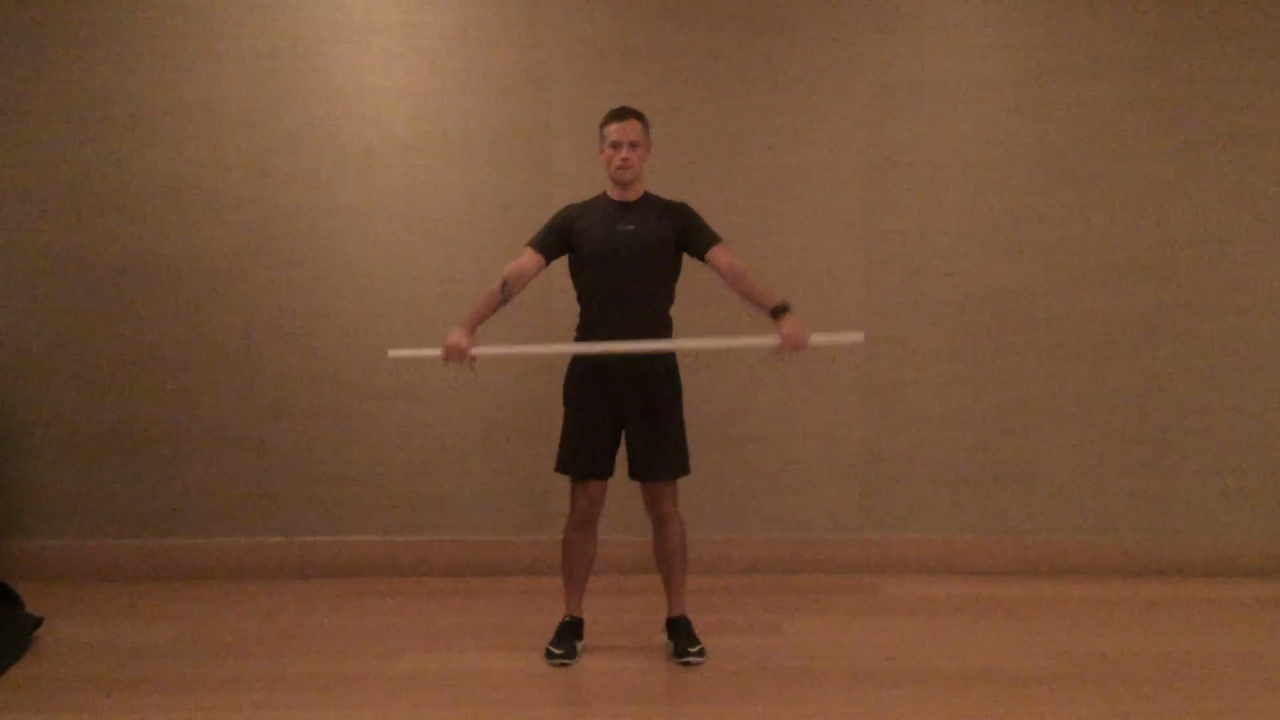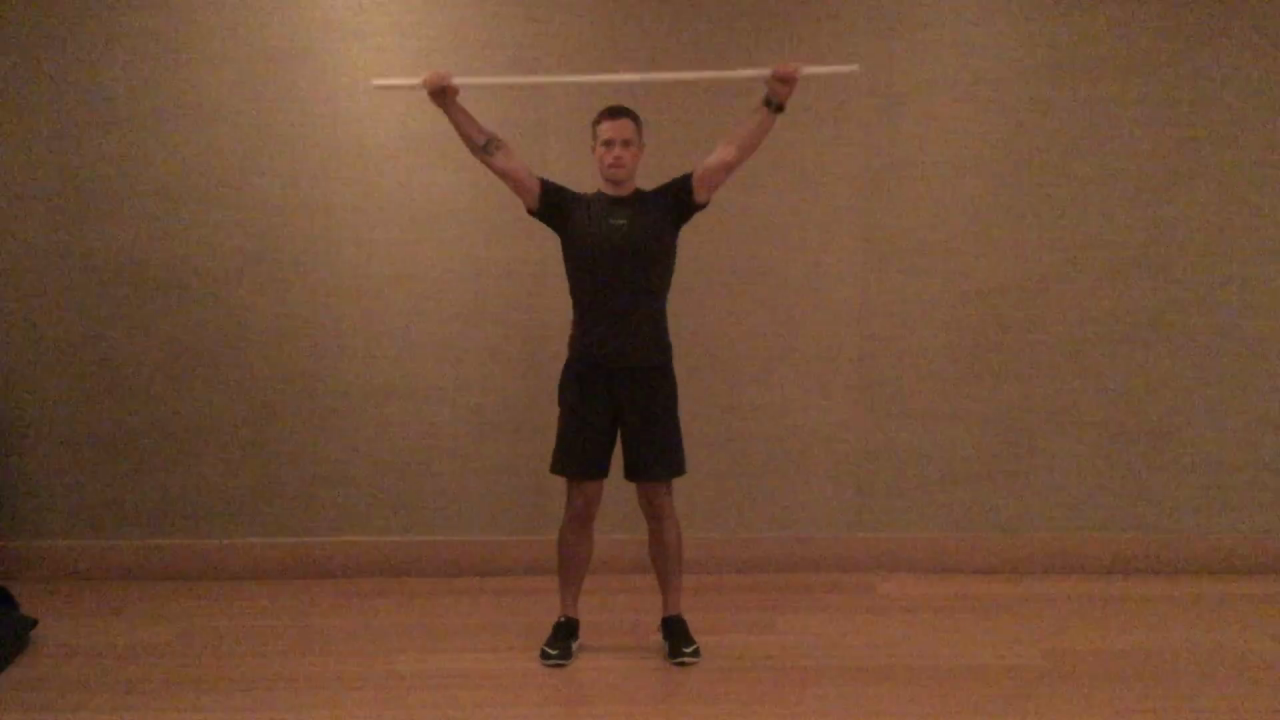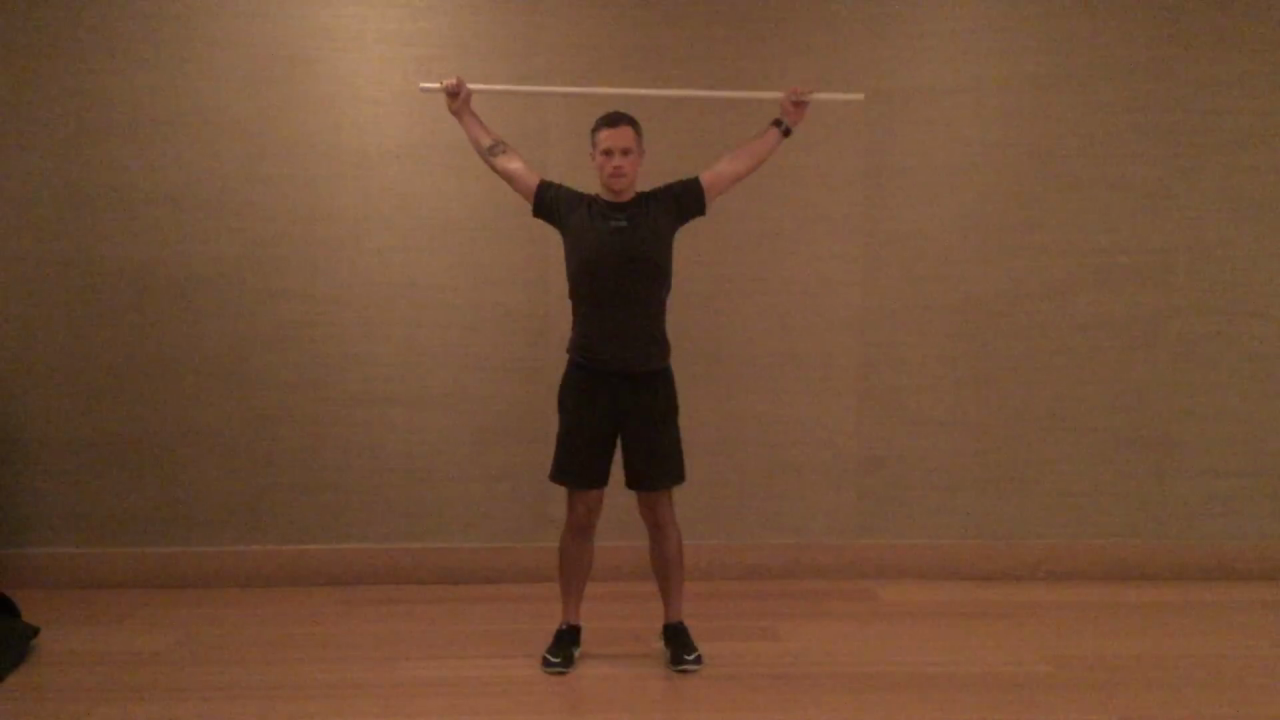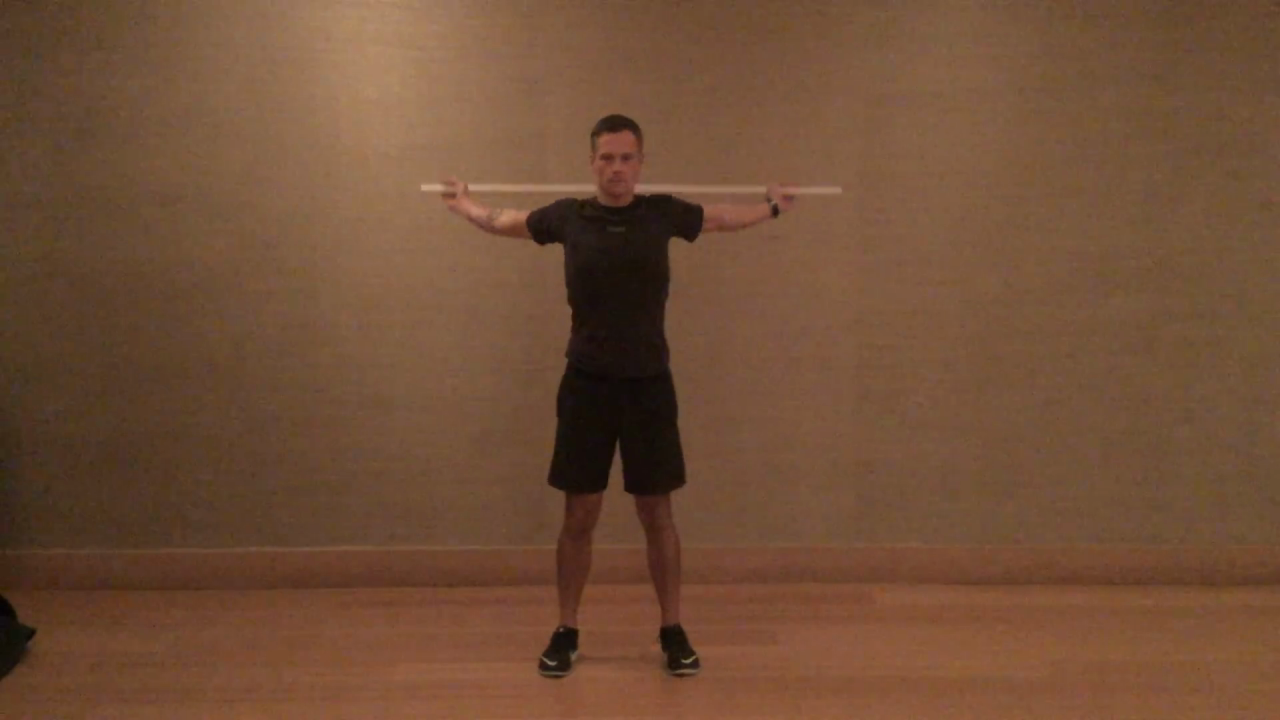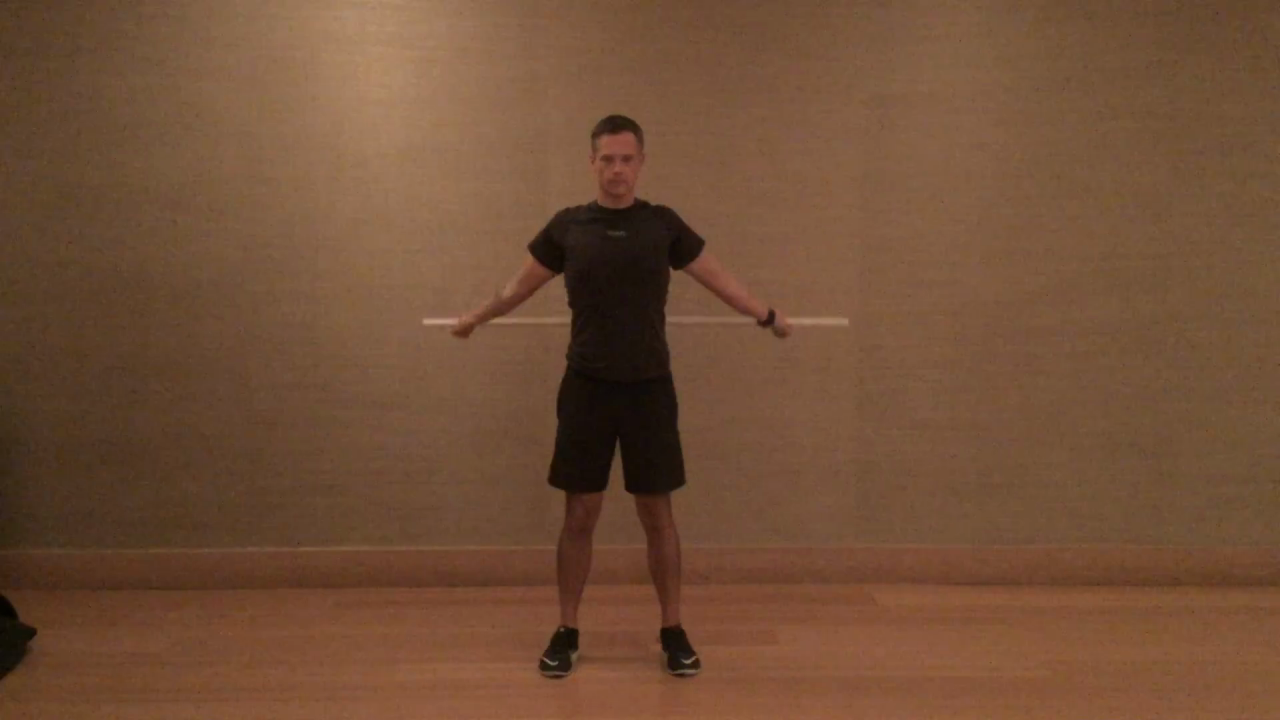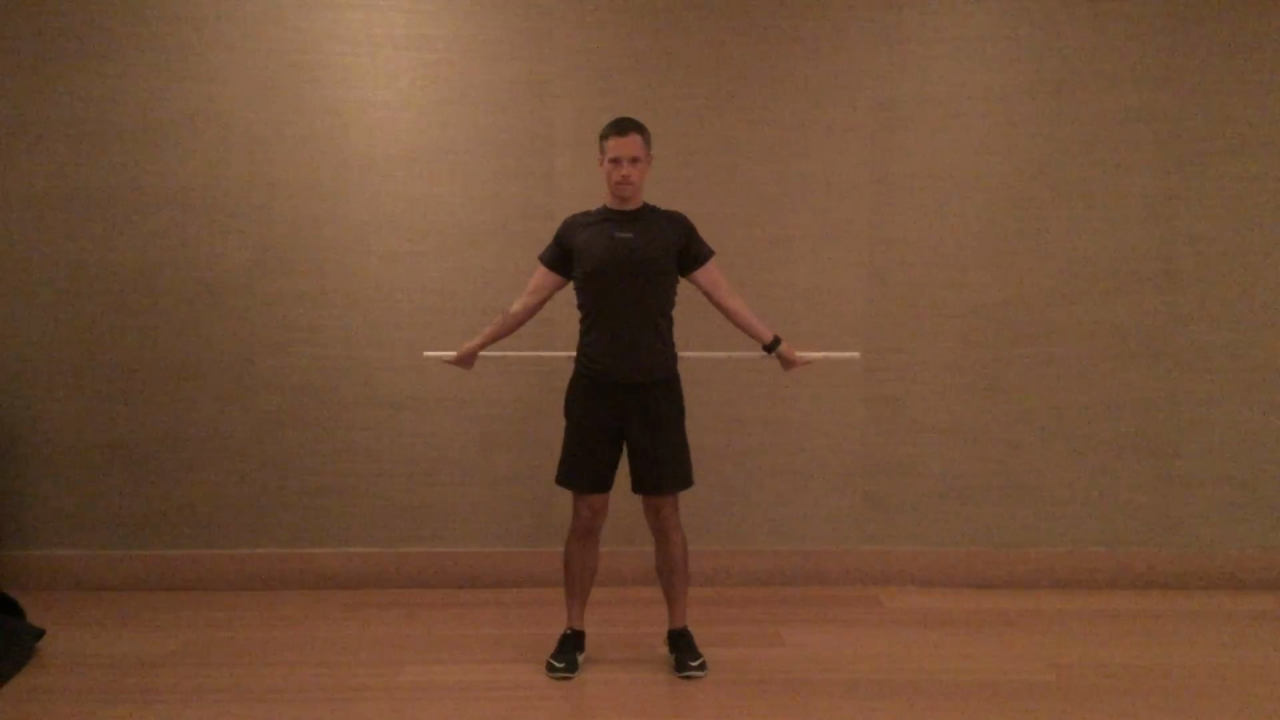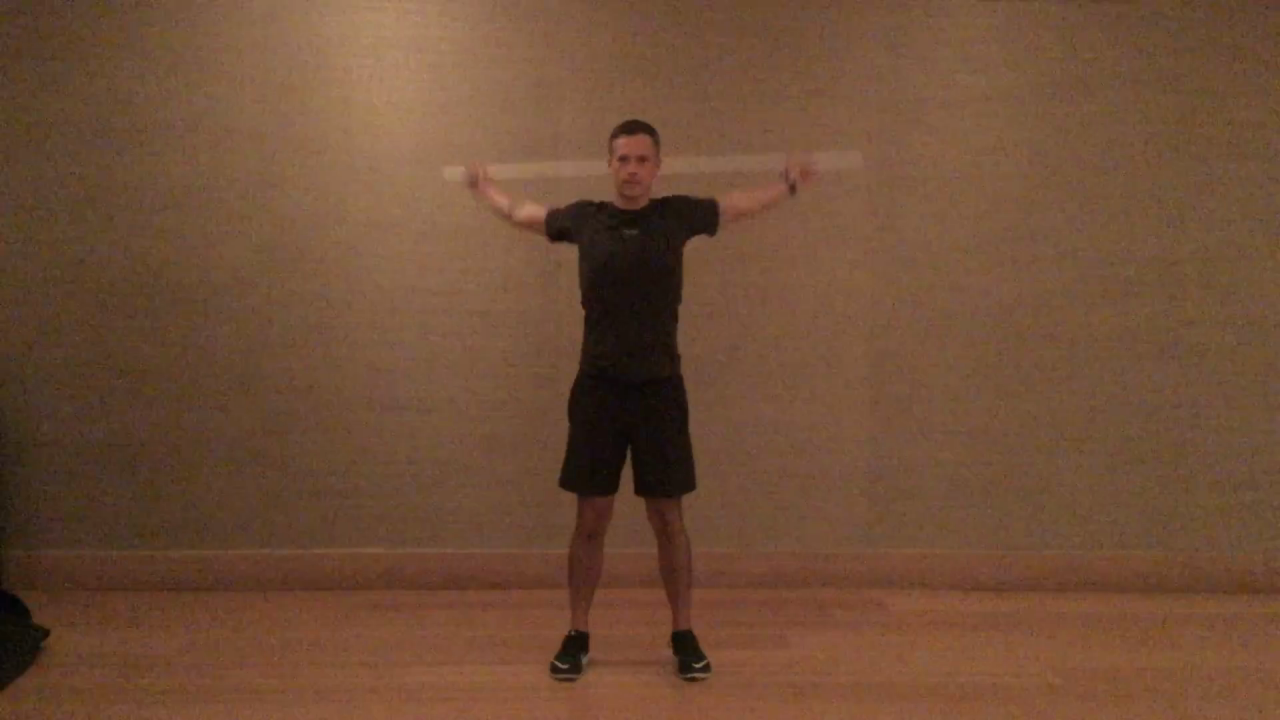
dt=0.5s
person 1, frame 1
left shoulder: (675, 216)
right shoulder: (575, 218)
left elbow: (730, 264)
right elbow: (518, 271)
left wrist: (781, 312)
right wrist: (468, 323)
left hip: (656, 376)
right hip: (591, 377)
left knee: (664, 503)
right knee: (584, 504)
left ankle: (678, 621)
right ankle: (571, 622)
person 1, frame 2
left shoulder: (668, 205)
right shoulder: (568, 209)
left elbow: (730, 154)
right elbow: (502, 161)
left wrist: (774, 100)
right wrist: (451, 105)
left hip: (650, 374)
right hip: (587, 375)
left knee: (659, 503)
right knee: (580, 504)
left ankle: (674, 619)
right ankle: (567, 621)
person 1, frame 3
left shoulder: (667, 206)
right shoulder: (569, 209)
left elbow: (733, 167)
right elbow: (504, 160)
left wrist: (783, 124)
right wrist: (463, 113)
left hip: (650, 382)
right hip: (587, 382)
left knee: (659, 512)
right knee: (580, 512)
left ankle: (675, 627)
right ankle: (568, 629)
person 1, frame 4
left shoulder: (663, 213)
right shoulder: (568, 216)
left elbow: (722, 216)
right elbow: (506, 220)
left wrist: (771, 205)
right wrist: (464, 202)
left hip: (649, 385)
right hip: (586, 385)
left knee: (657, 514)
right knee: (579, 515)
left ankle: (672, 631)
right ankle: (566, 632)
person 1, frame 5
left shoulder: (663, 223)
right shoulder: (568, 225)
left elbow: (716, 277)
right elbow: (522, 284)
left wrist: (767, 316)
right wrist: (476, 318)
left hip: (649, 387)
right hip: (585, 388)
left knee: (657, 515)
right knee: (579, 514)
left ankle: (672, 631)
right ankle: (566, 632)
person 1, frame 6
left shoulder: (673, 227)
right shoulder: (576, 229)
left elbow: (722, 293)
right elbow: (531, 297)
left wrist: (774, 343)
right wrist: (479, 343)
left hip: (657, 390)
right hip: (592, 390)
left knee: (665, 516)
right knee: (585, 516)
left ankle: (679, 633)
right ankle: (573, 633)
person 1, frame 7
left shoulder: (677, 216)
right shoulder: (582, 219)
left elbow: (745, 201)
right elbow: (520, 211)
left wrist: (791, 181)
right wrist: (484, 186)
left hip: (661, 390)
right hip: (598, 390)
left knee: (668, 520)
right knee: (590, 519)
left ankle: (683, 635)
right ankle: (577, 636)
